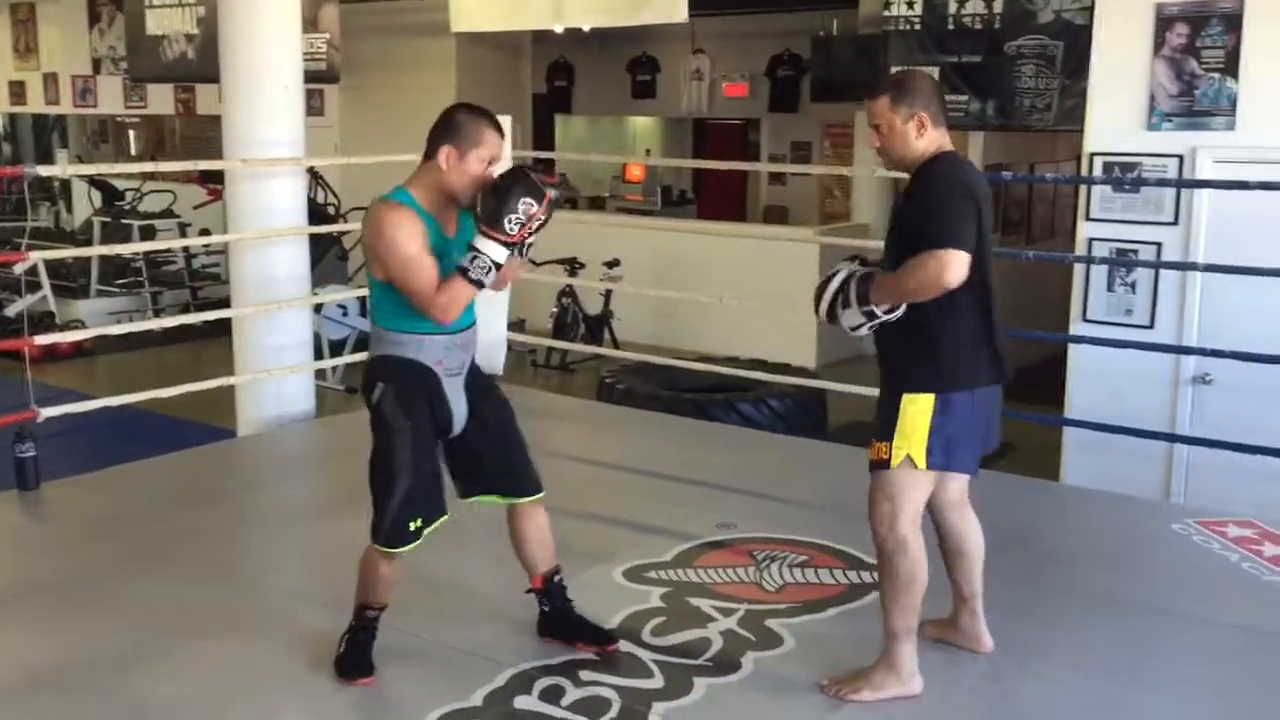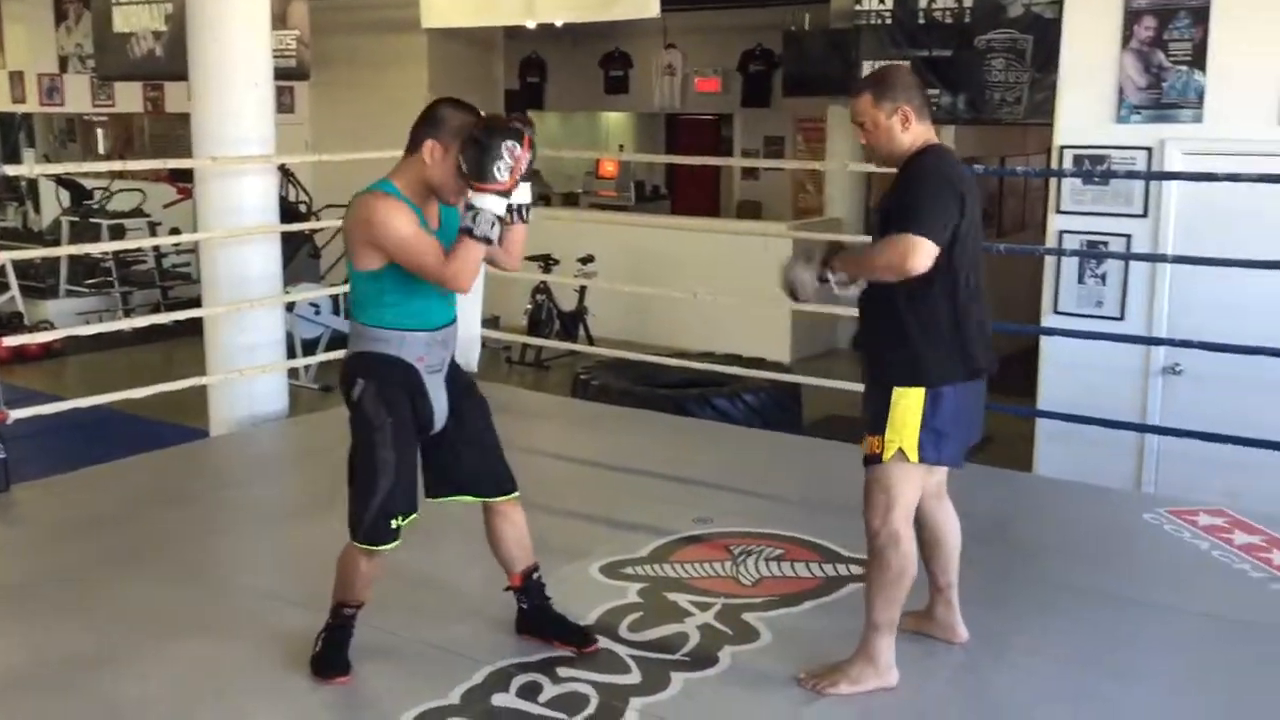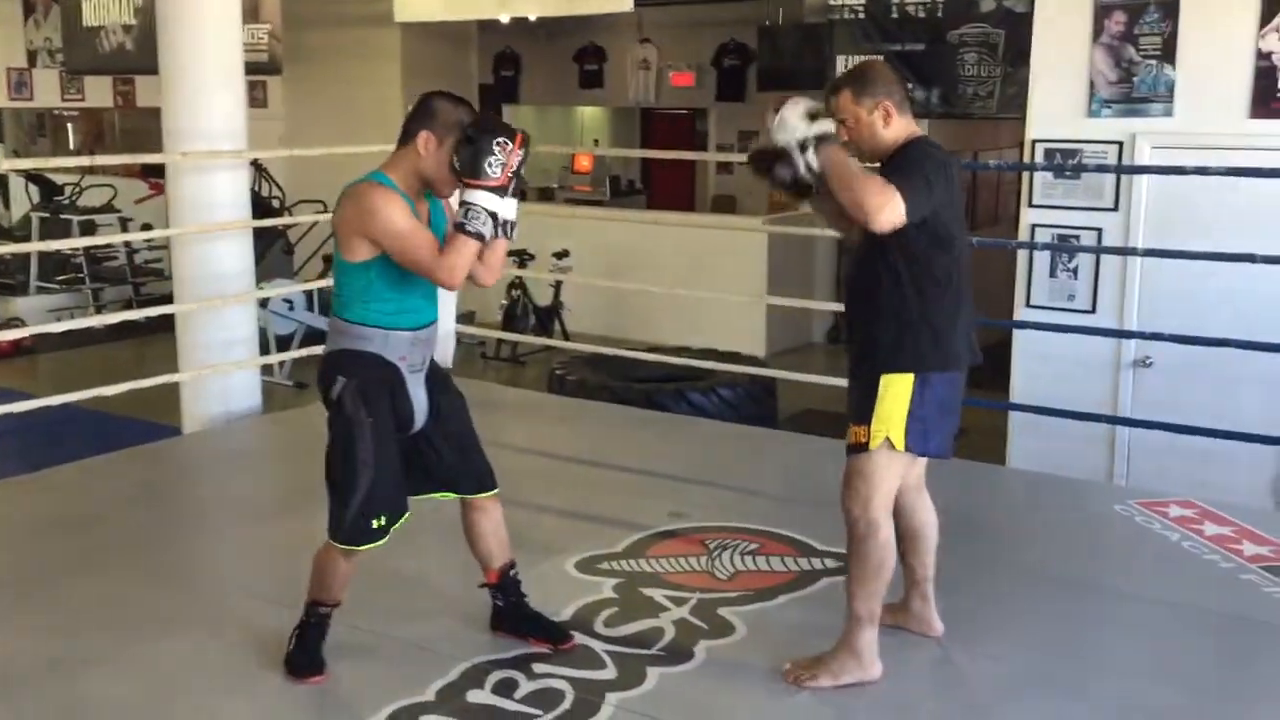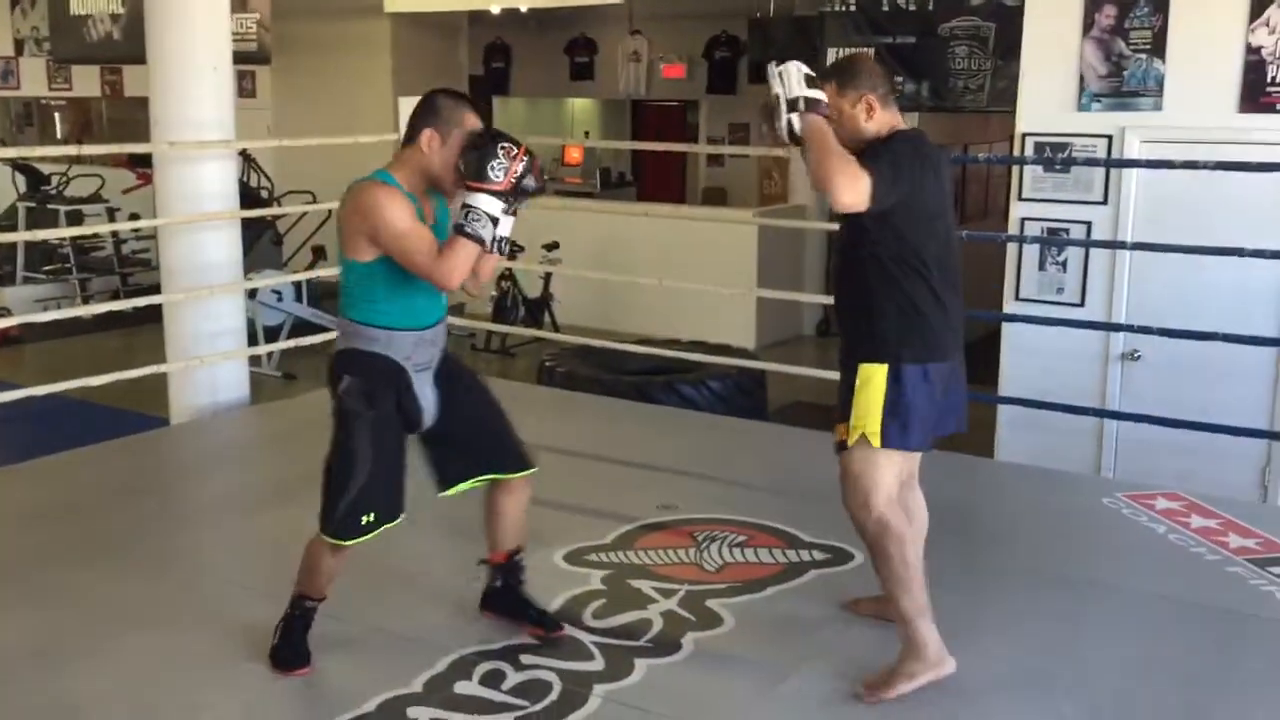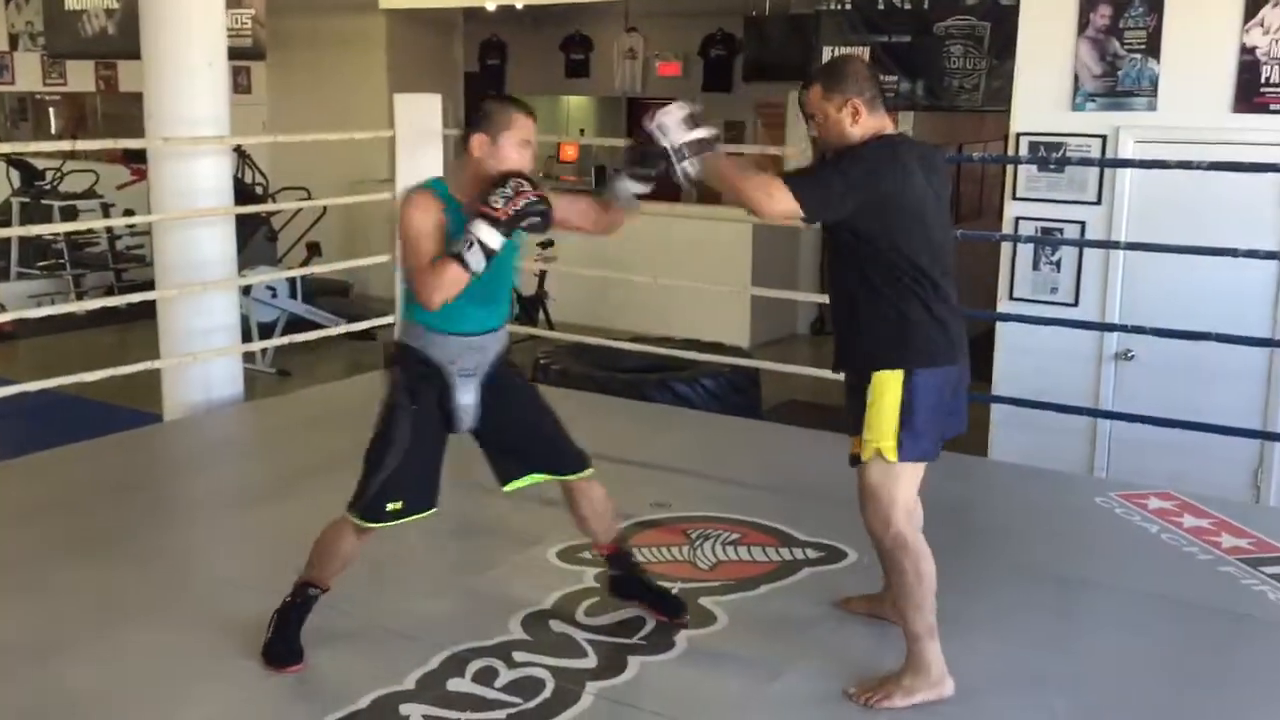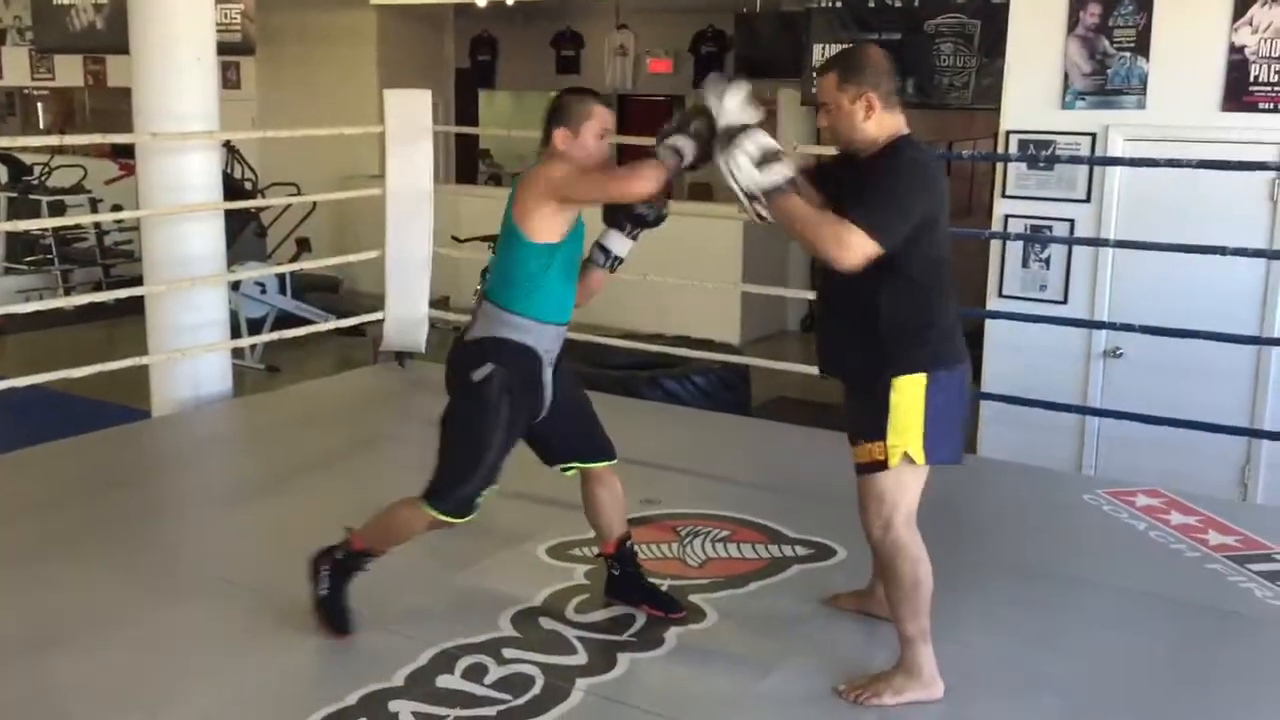
dt=0.2s
person 1, frame 1
left shoulder: (941, 182)
right shoulder: (951, 178)
left elbow: (943, 271)
left wrist: (873, 289)
right wrist: (873, 277)
left hip: (937, 381)
right hip: (959, 374)
left knee: (894, 516)
right knee: (947, 499)
left ankle: (898, 666)
right ankle: (970, 622)
person 1, frame 2
left shoulder: (930, 173)
right shoulder: (930, 172)
left elbow: (911, 257)
left wrist: (840, 263)
right wrist: (853, 261)
left hip: (924, 375)
right hip: (939, 367)
left knee: (887, 512)
right knee: (927, 494)
left ankle: (875, 658)
right ankle: (945, 613)
person 1, frame 3
left shoulder: (925, 164)
right shoulder: (905, 165)
left elbow: (880, 214)
right elbow: (856, 217)
left wrist: (824, 146)
right wrist: (806, 175)
left hip: (909, 364)
right hip: (913, 355)
left knee: (866, 503)
right knee: (904, 487)
left ankle: (856, 649)
right ankle: (920, 607)
person 1, frame 4
left shoulder: (898, 155)
right shoulder: (916, 154)
left elbow: (845, 192)
right elbow: (857, 193)
left wrist: (807, 116)
right wrist: (811, 122)
left hip: (898, 356)
right hip: (926, 349)
left knee: (871, 500)
right knee: (900, 483)
left ankle: (926, 649)
right ankle: (903, 597)
person 1, frame 5
left shoulder: (872, 164)
right shoulder: (922, 160)
left elbow: (772, 202)
left wrist: (699, 150)
left hip: (900, 364)
right hip: (921, 355)
left knee: (888, 514)
right knee: (892, 491)
left ankle: (927, 668)
right ankle: (898, 595)
person 1, frame 6
left shoulder: (905, 168)
right shoulder: (868, 161)
left elbow: (844, 249)
right elbow: (804, 185)
left wrist: (764, 184)
right wrist: (747, 134)
left hip: (909, 370)
right hip: (882, 361)
left knee: (886, 515)
right knee: (882, 500)
left ankle: (918, 669)
right ankle: (884, 593)
person 2, frame 1
left shoulder: (465, 206)
right shoulder: (392, 219)
left elbow: (503, 279)
right elbow: (442, 308)
left wrist: (523, 221)
right wrist: (495, 235)
left hip: (461, 372)
right hip: (405, 380)
left knee: (525, 493)
right knee: (397, 532)
left ankle: (555, 611)
right ankle: (362, 631)
person 2, frame 2
left shoulder: (447, 200)
right shoulder: (377, 209)
left elbow: (509, 256)
right elbow: (457, 276)
left wrist: (513, 182)
right wrist: (489, 190)
left hip: (439, 369)
right hip: (385, 377)
left knee: (501, 493)
right knee: (377, 529)
left ankle: (534, 609)
right ankle: (338, 629)
person 2, frame 3
left shoulder: (432, 202)
right shoulder: (371, 201)
left elbow: (488, 275)
right elbow: (449, 272)
left wrist: (504, 190)
right wrist: (485, 188)
left hip: (420, 368)
right hip: (365, 374)
left knee: (479, 489)
right knee: (357, 529)
left ankle: (509, 606)
right ankle: (311, 628)
person 2, frame 4
left shoulder: (442, 197)
right shoulder: (376, 199)
left elbow: (475, 276)
right elbow: (441, 276)
left wrist: (503, 199)
right wrist: (487, 194)
left hip: (434, 363)
right hip: (373, 373)
left knee: (514, 469)
right knee: (348, 524)
left ankle: (504, 589)
right ankle: (296, 622)
person 2, frame 5
left shoulder: (523, 199)
right shoulder: (424, 205)
left elbow: (603, 220)
right elbow: (431, 293)
left wrist: (634, 175)
right wrist: (489, 224)
left hip: (490, 368)
right hip: (428, 374)
left knee: (577, 473)
right knee: (372, 512)
left ankle: (626, 576)
right ankle: (293, 615)
person 2, frame 6
left shoulder: (562, 202)
right shoulder: (548, 179)
left elbow: (578, 294)
right elbow: (631, 184)
left wrist: (623, 233)
right wrist: (684, 140)
left hip: (538, 359)
right hip: (499, 363)
left knee: (596, 462)
right knee: (449, 503)
left ankle: (626, 577)
right ankle: (339, 563)
